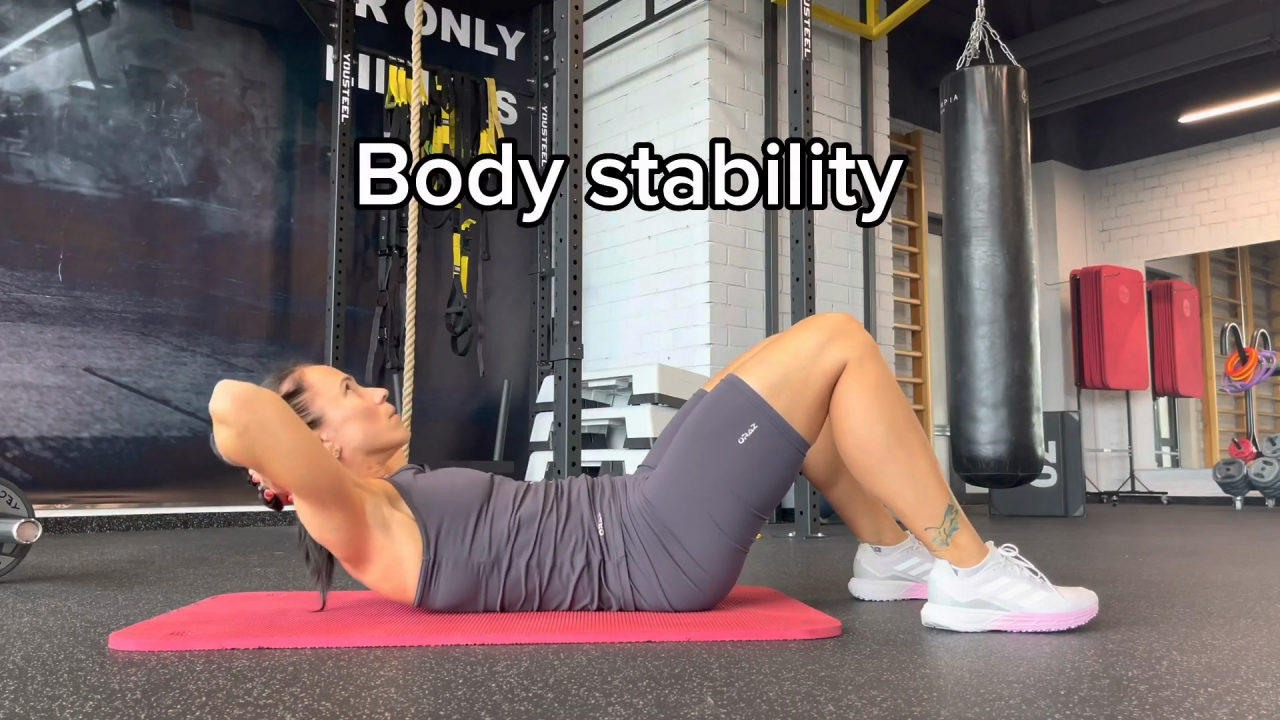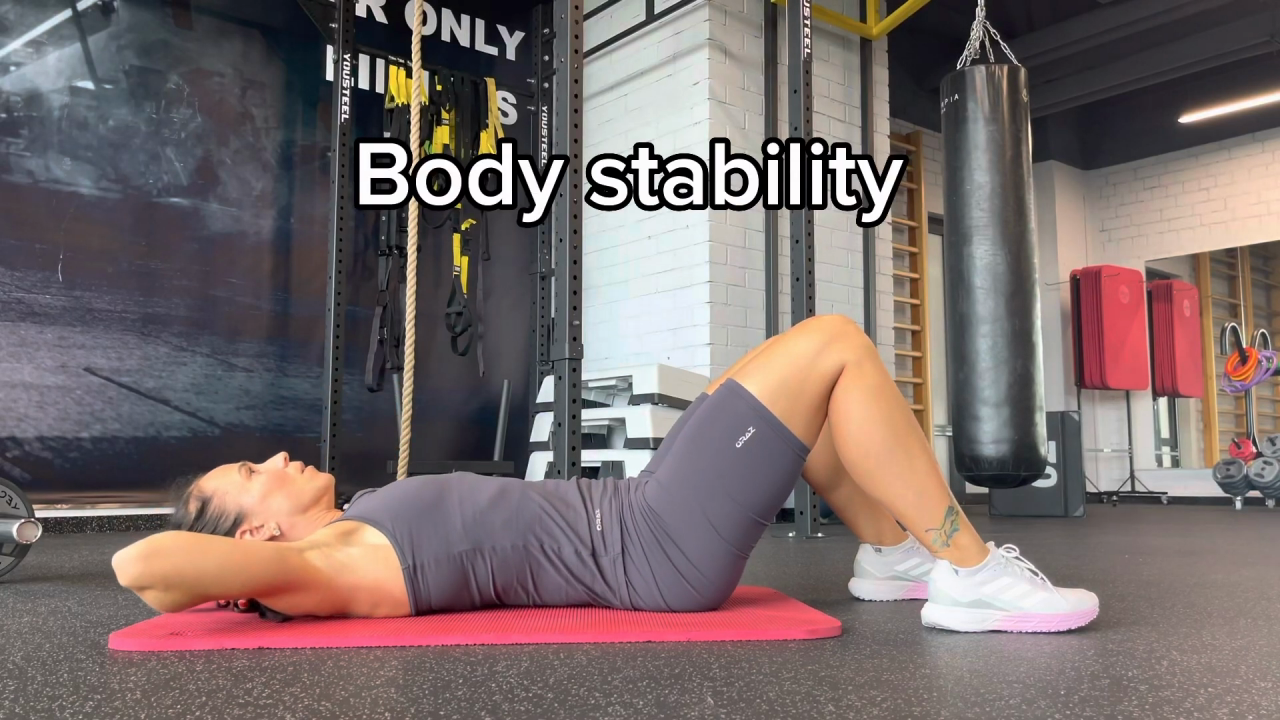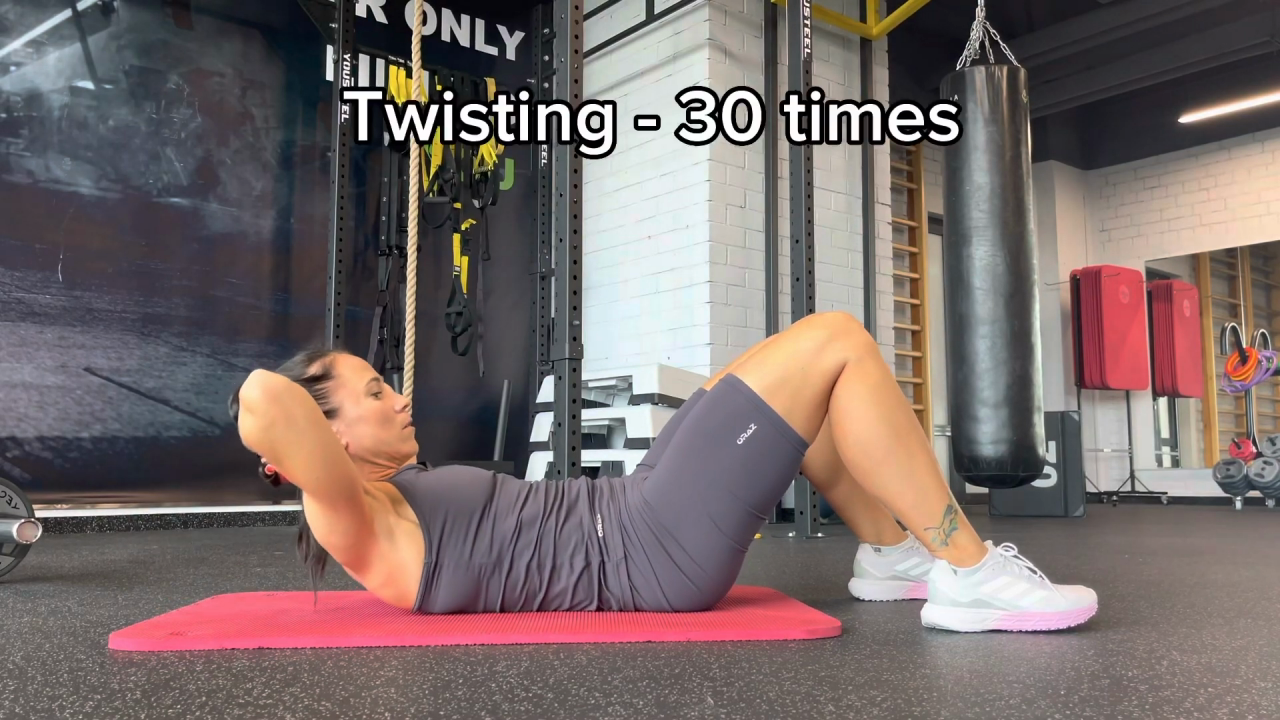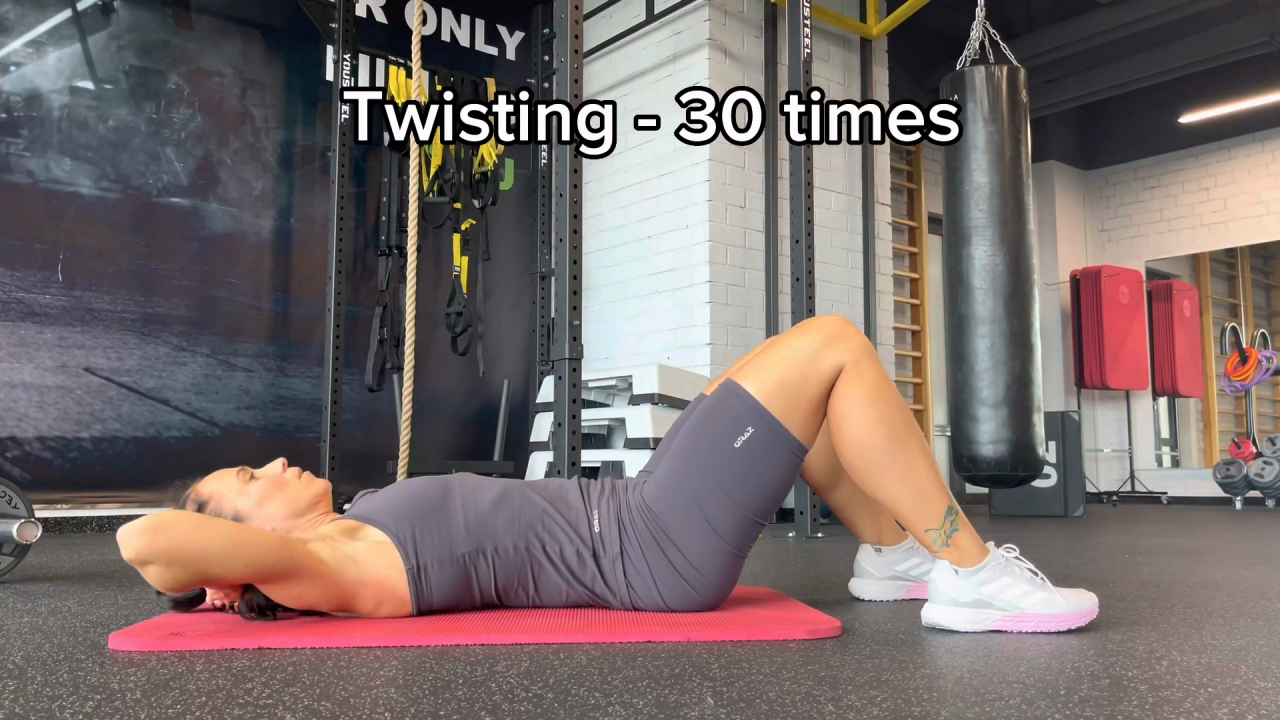
dt=1s
person 1, frame 1
left shoulder: (390, 502)
right shoulder: (363, 525)
right elbow: (234, 401)
right wrist: (273, 463)
left hip: (635, 518)
right hip: (657, 553)
left knee: (811, 373)
right knee: (838, 343)
left ankle: (891, 554)
right ankle: (971, 576)
person 1, frame 2
left shoulder: (351, 534)
right shoulder: (332, 568)
right elbow: (141, 566)
right wrist: (204, 563)
left hip: (631, 513)
right hip: (659, 551)
left knee: (802, 376)
right knee: (836, 343)
left ankle: (892, 555)
right ankle: (972, 576)
person 1, frame 3
left shoulder: (386, 502)
right shoulder: (364, 530)
right elbow: (265, 396)
right wrist: (287, 447)
left hip: (633, 516)
right hip: (655, 554)
left knee: (810, 379)
right knee: (838, 343)
left ankle: (891, 555)
right ankle: (970, 575)
person 1, frame 4
left shoulder: (355, 534)
right shoulder: (340, 569)
right elbow: (144, 541)
right wrist: (204, 542)
left hip: (628, 512)
right hip: (657, 551)
left knee: (802, 378)
right knee: (834, 344)
left ankle: (892, 555)
right ankle: (972, 575)
